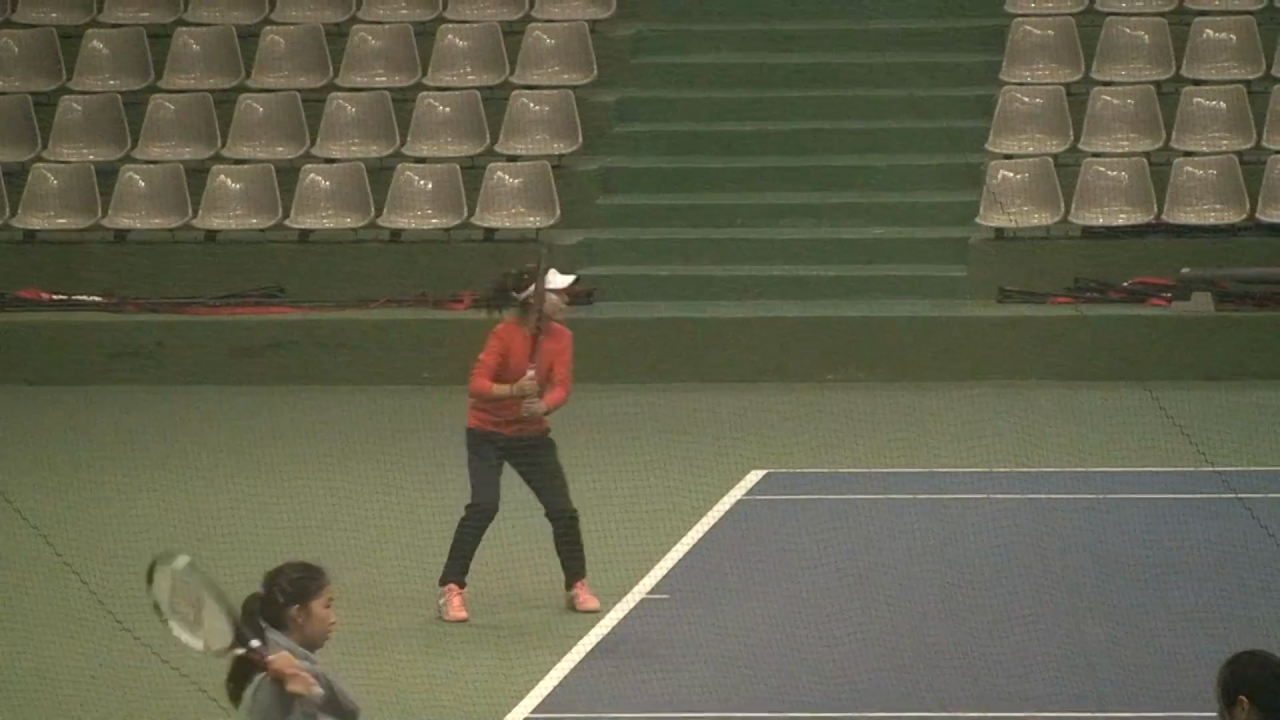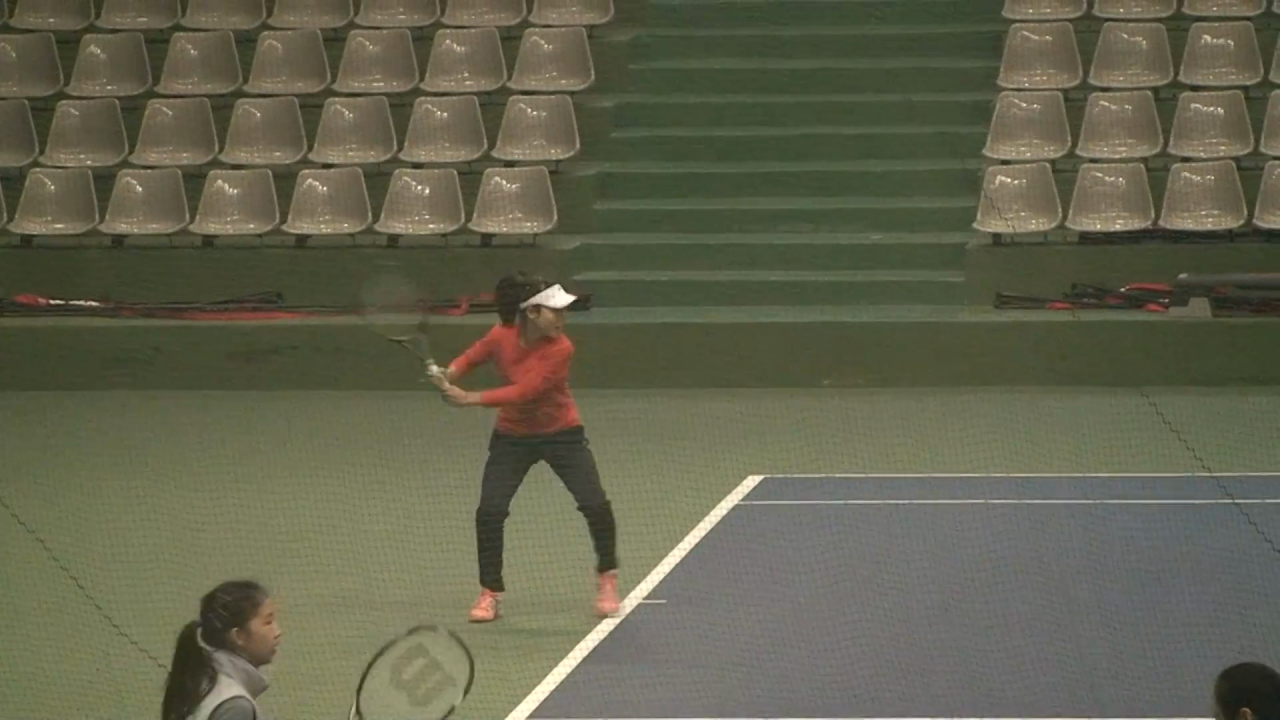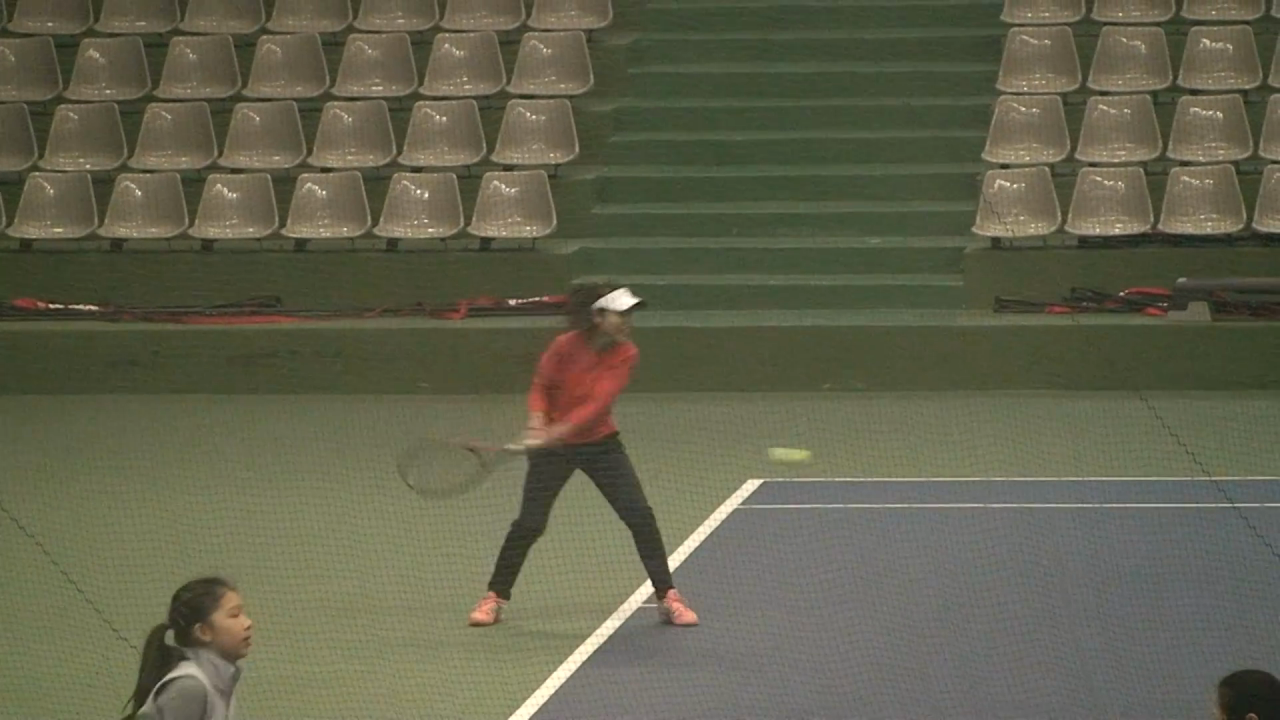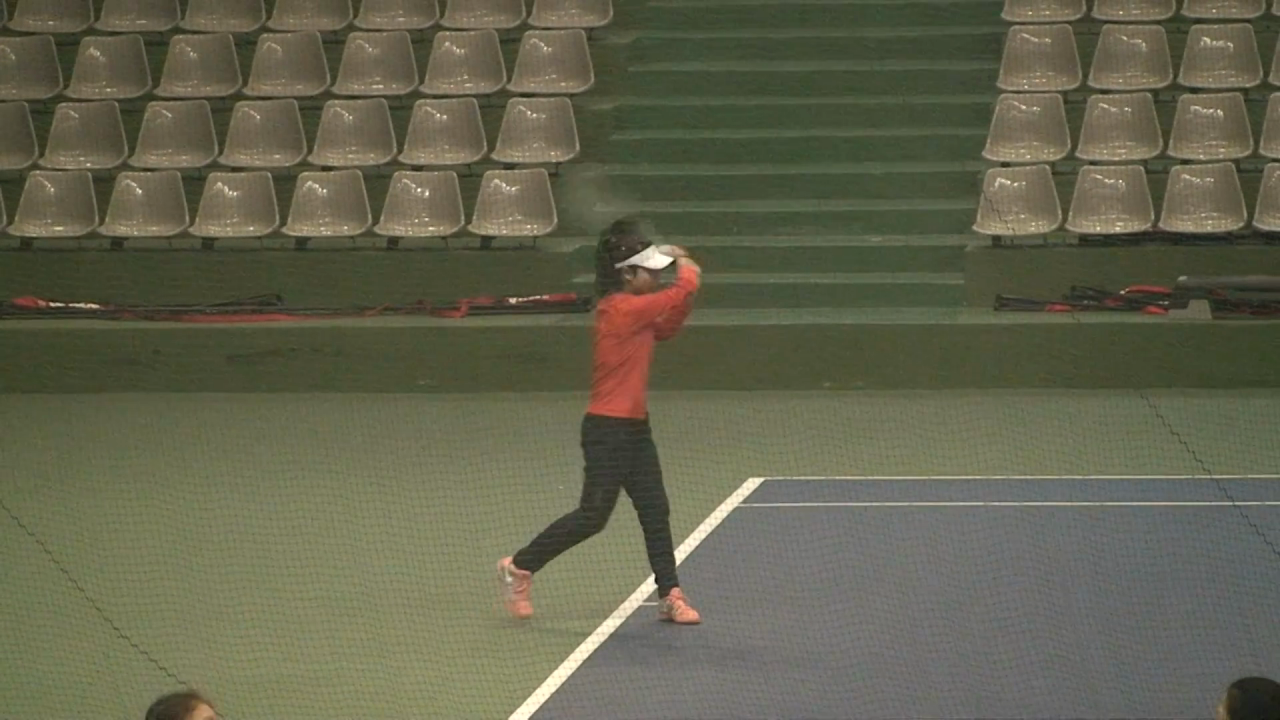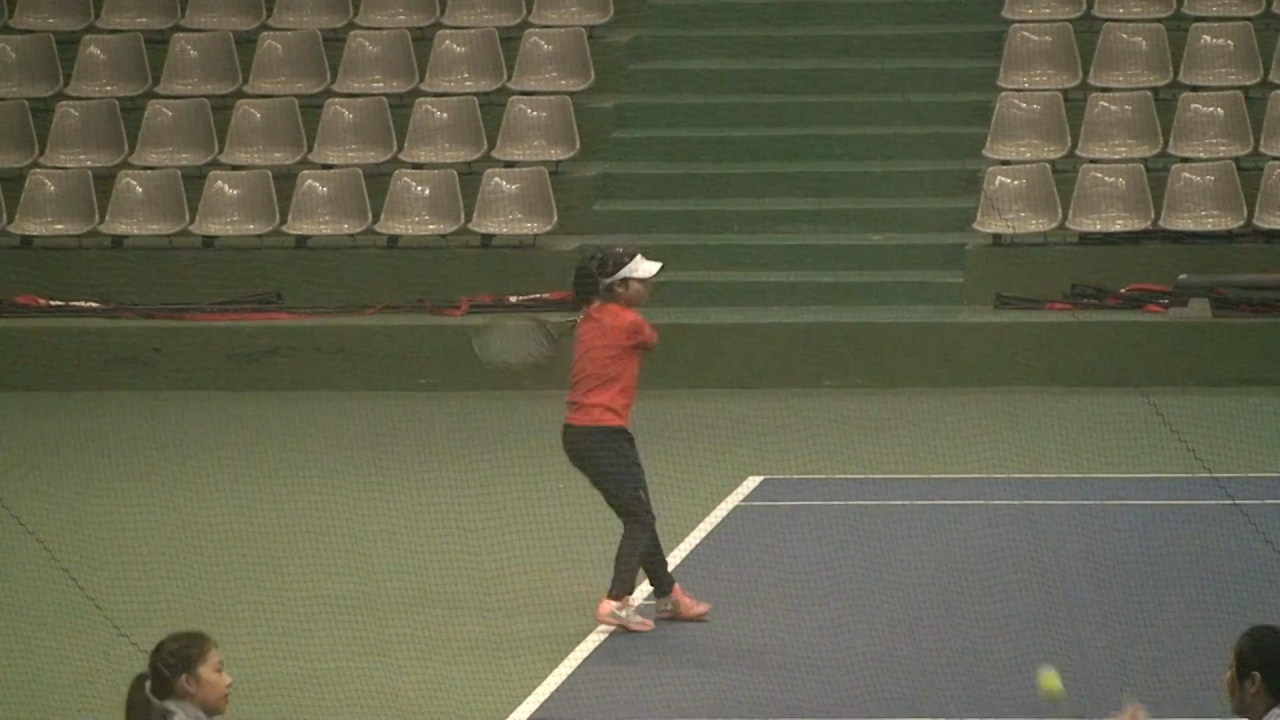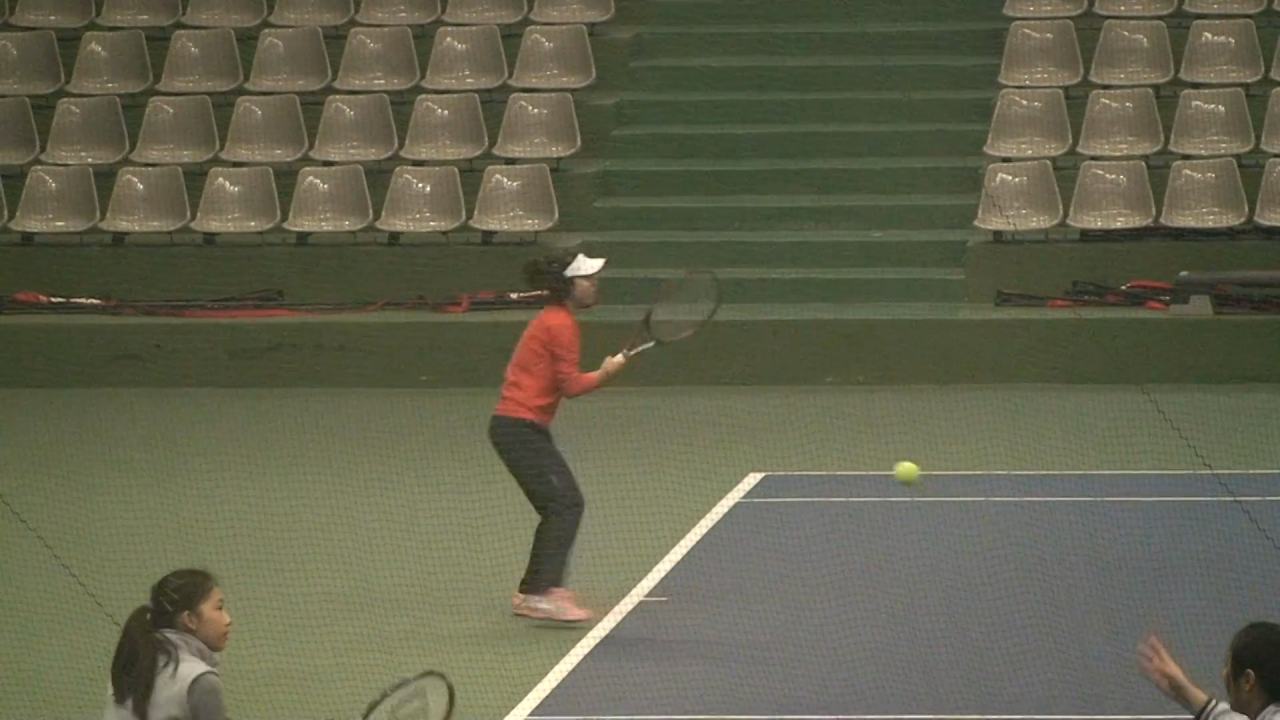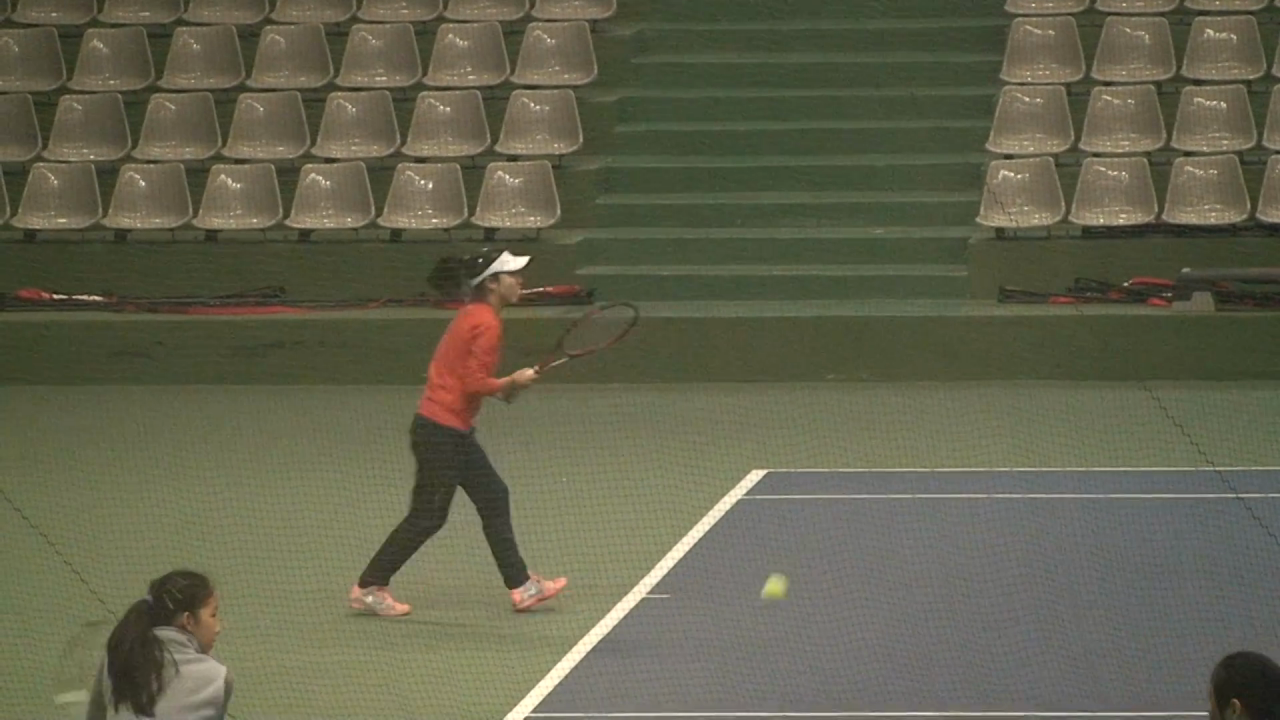
dt=0.3s
person 1, frame 1
left shoulder: (561, 337)
right shoulder: (504, 334)
left elbow: (561, 387)
right elbow: (478, 384)
left wrist: (544, 404)
right wrist: (510, 392)
left hip: (533, 436)
right hip: (487, 434)
left knee: (563, 511)
right knee: (484, 506)
left ankle: (576, 585)
right ankle: (451, 590)
person 1, frame 2
left shoulder: (561, 349)
right shoulder: (501, 334)
left elbow: (521, 392)
right elbow: (470, 357)
left wrist: (470, 399)
right wrist: (448, 374)
left hip: (562, 434)
right hip: (512, 436)
left knee: (595, 504)
right knee: (490, 512)
left ankle: (606, 578)
right ankle: (490, 592)
person 1, frame 3
left shoulder: (625, 353)
right shoulder: (565, 346)
left elbow: (596, 406)
right elbow: (539, 389)
left wrist: (561, 430)
right wrist: (537, 423)
left hip: (601, 444)
right hip: (554, 446)
left knee: (641, 516)
right knee: (528, 524)
left ankle: (667, 597)
right ankle: (495, 596)
person 1, frame 4
left shoulder: (622, 308)
right shoulder: (629, 309)
left elbow: (664, 330)
right elbow: (685, 290)
right wrist: (685, 260)
left hip: (632, 426)
right hip: (609, 428)
left knee: (655, 509)
right knee: (592, 516)
left ankle: (670, 596)
right ankle: (519, 568)
person 1, frame 5
left shoulder: (594, 318)
right shoulder: (628, 322)
right elbow: (649, 342)
left hip: (578, 432)
right hip: (601, 435)
left knee: (638, 510)
right knee: (639, 516)
left ankle: (669, 594)
right ankle: (616, 603)
person 1, frame 6
left shoulder: (550, 318)
right shoulder: (561, 324)
right elbow: (571, 385)
left wrist: (598, 371)
right wrist: (607, 371)
left hip: (516, 427)
right hip: (519, 428)
left knee: (560, 506)
right knee: (567, 504)
left ankle: (532, 593)
right ankle: (545, 593)
person 1, frame 7
left shoulder: (473, 315)
right shoulder: (487, 324)
right elbow: (476, 384)
left wrist: (501, 385)
right wrist: (513, 381)
left hip: (449, 427)
right hip: (441, 430)
left knee: (495, 497)
right knee: (427, 516)
left ankle: (521, 586)
right ankle: (368, 588)
